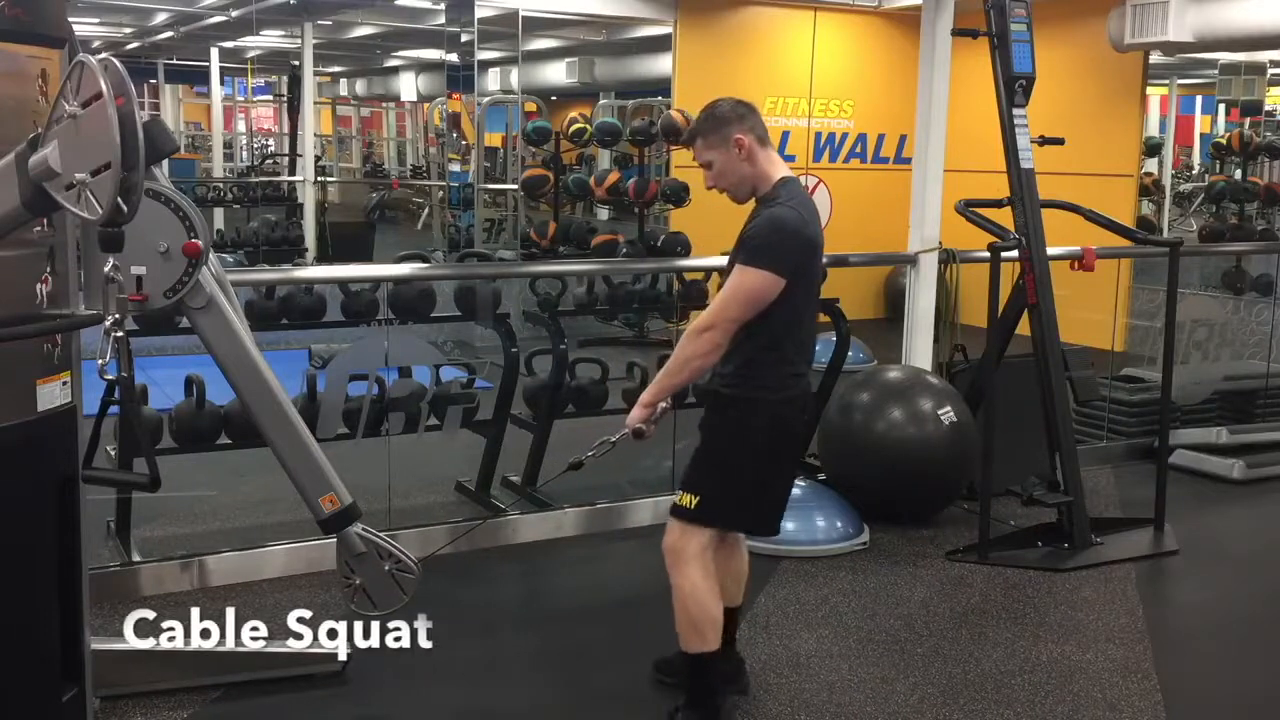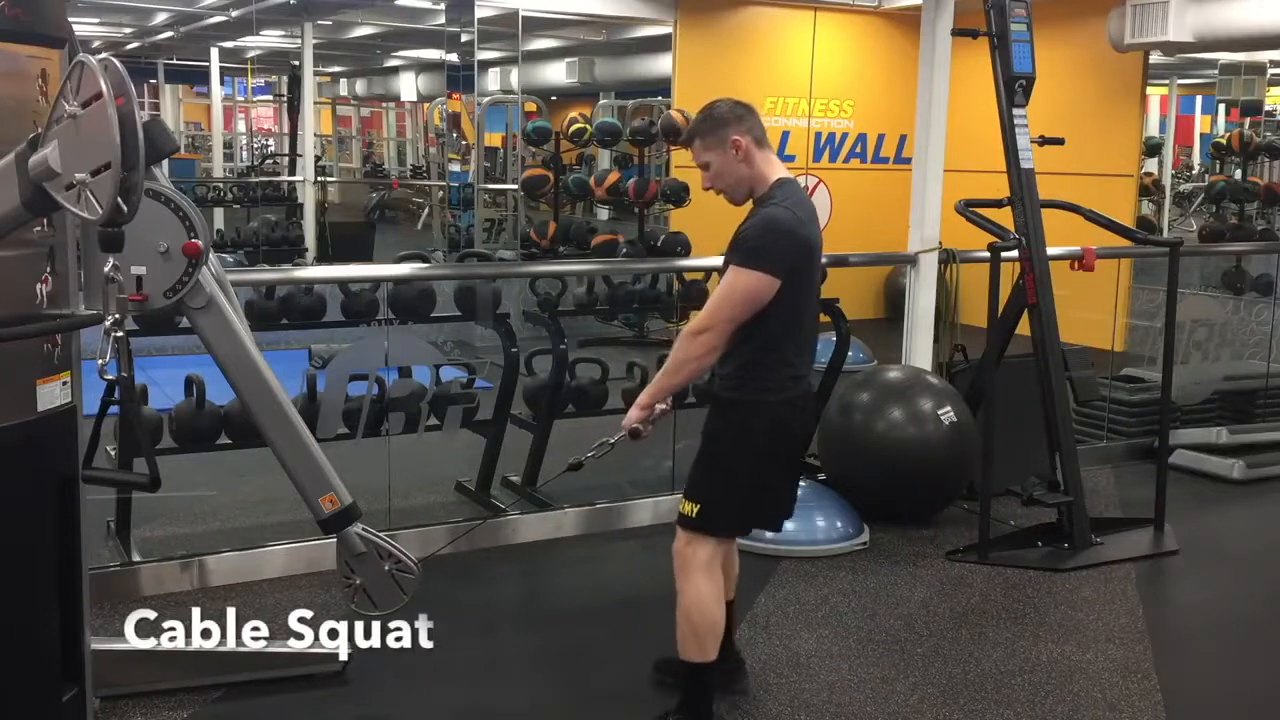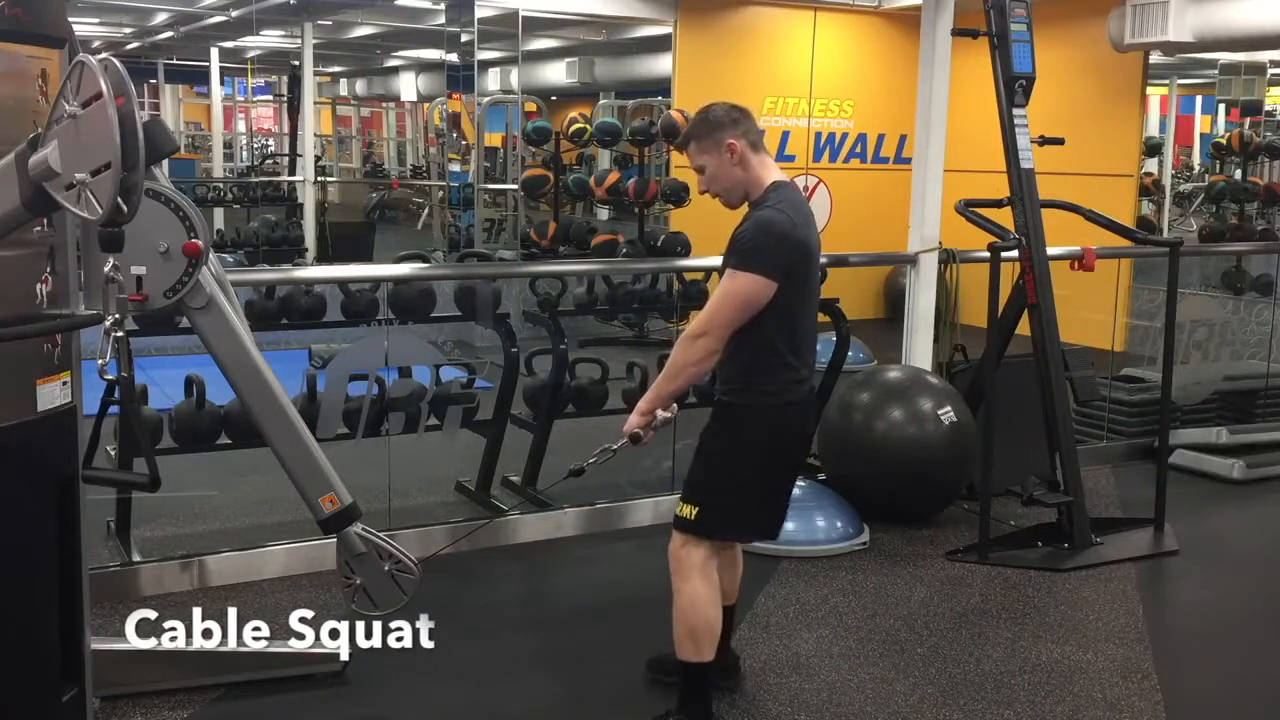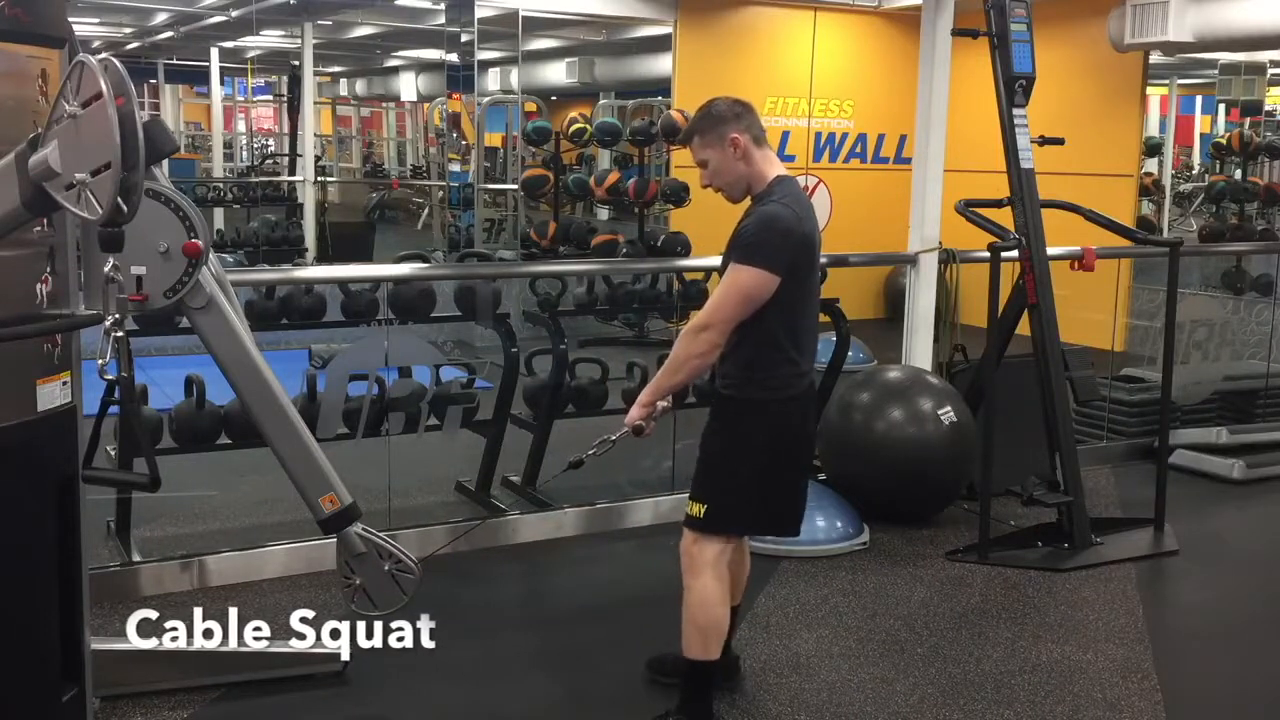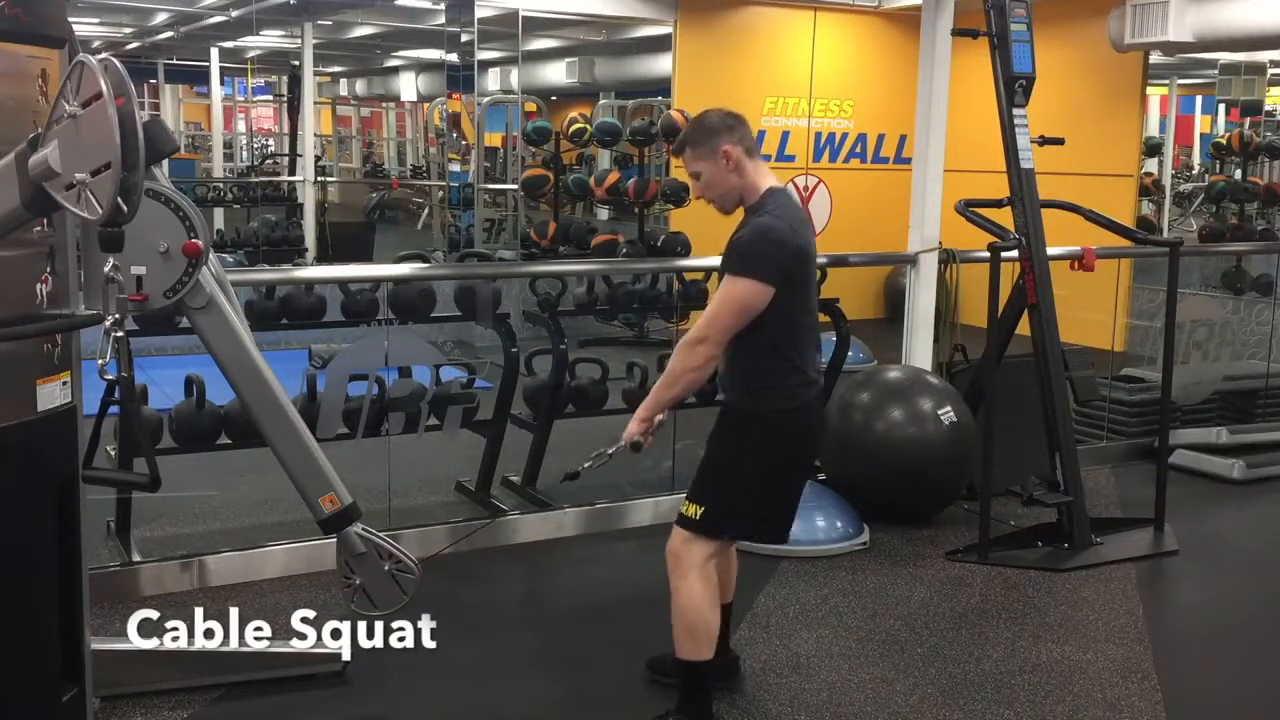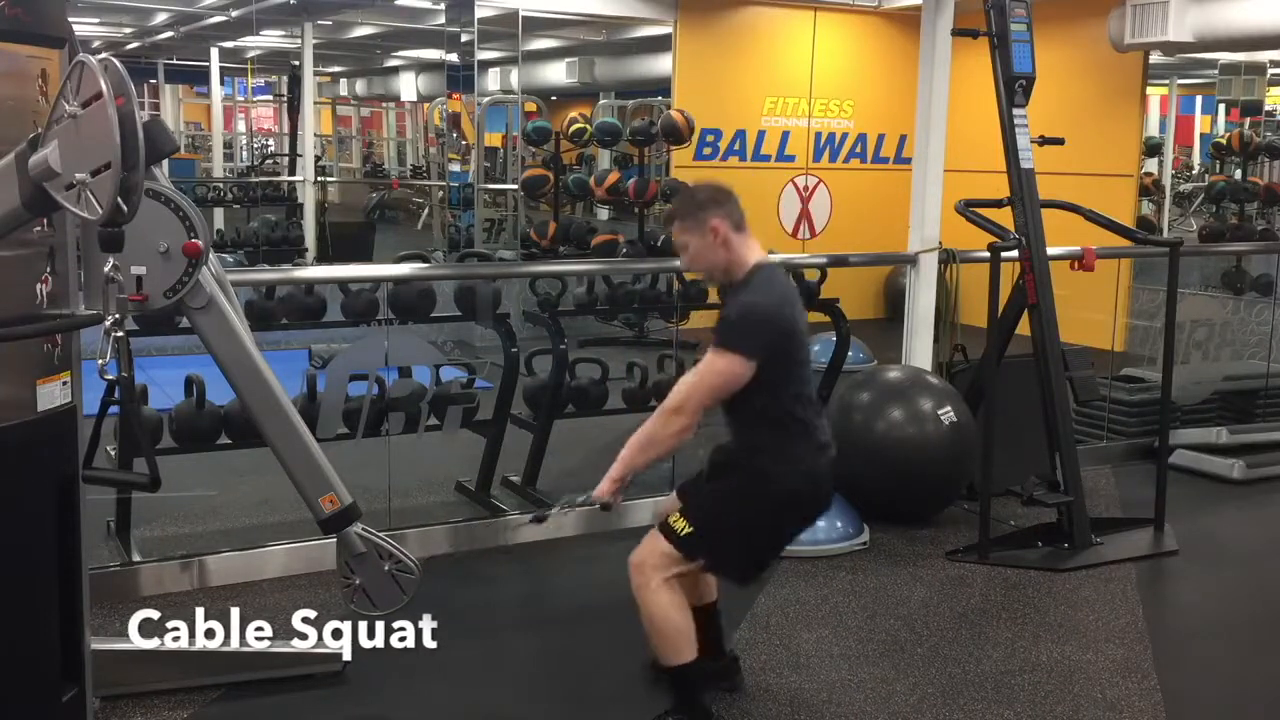
dt=0.2s
person 1, frame 1
left shoulder: (779, 223)
right shoulder: (784, 208)
left elbow: (713, 328)
right elbow: (727, 322)
left wrist: (650, 399)
right wrist: (667, 386)
left hip: (758, 408)
right hip: (758, 399)
left knee: (685, 544)
right knee: (722, 531)
right ankle: (719, 658)
person 1, frame 2
left shoulder: (772, 224)
right shoulder: (787, 206)
left elbow: (709, 332)
right elbow: (726, 325)
left wrist: (649, 400)
right wrist: (666, 389)
left hip: (760, 410)
right hip: (767, 400)
left knee: (695, 550)
right knee: (718, 531)
right ankle: (719, 656)
person 1, frame 3
left shoulder: (768, 227)
right shoulder: (783, 209)
left elbow: (708, 335)
left wrist: (648, 406)
right wrist: (666, 395)
left hip: (761, 412)
right hip: (769, 403)
left knee: (690, 552)
right knee: (720, 536)
right ankle: (713, 655)
person 1, frame 4
left shoulder: (772, 221)
right shoulder: (783, 205)
left elbow: (710, 330)
right elbow: (727, 323)
left wrist: (649, 398)
right wrist: (666, 388)
left hip: (762, 406)
right hip: (769, 397)
left knee: (703, 550)
right knee: (728, 535)
right ankle: (715, 656)
person 1, frame 5
left shoulder: (766, 232)
right shoulder: (776, 214)
left elbow: (705, 342)
right elbow: (717, 334)
left wrist: (648, 410)
right wrist: (662, 397)
left hip: (771, 411)
right hip: (774, 401)
left knee: (688, 551)
right knee: (713, 531)
right ankle: (714, 655)
person 1, frame 6
left shoulder: (755, 308)
right shoulder: (763, 286)
left elbow: (684, 411)
right elbow: (699, 380)
left wrist: (619, 474)
right wrist: (638, 444)
left hip: (785, 476)
right hip: (777, 457)
left knee: (649, 565)
right knee: (677, 525)
right ankle: (713, 657)
